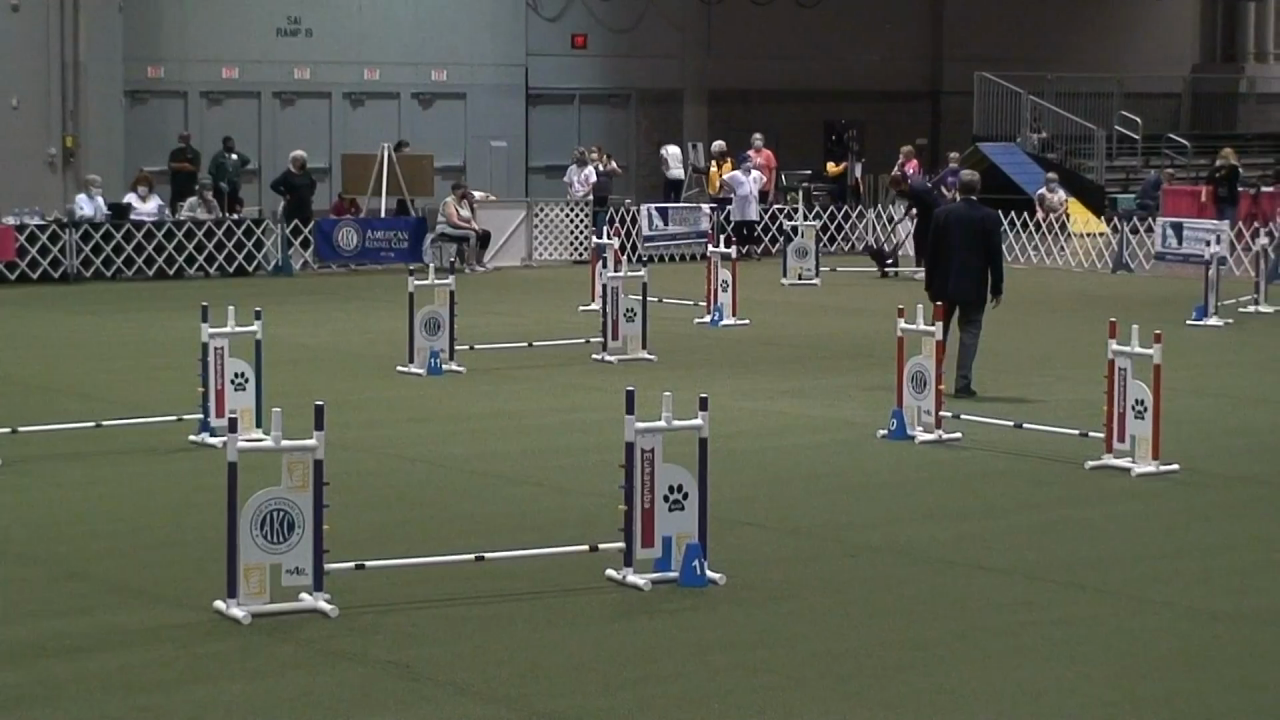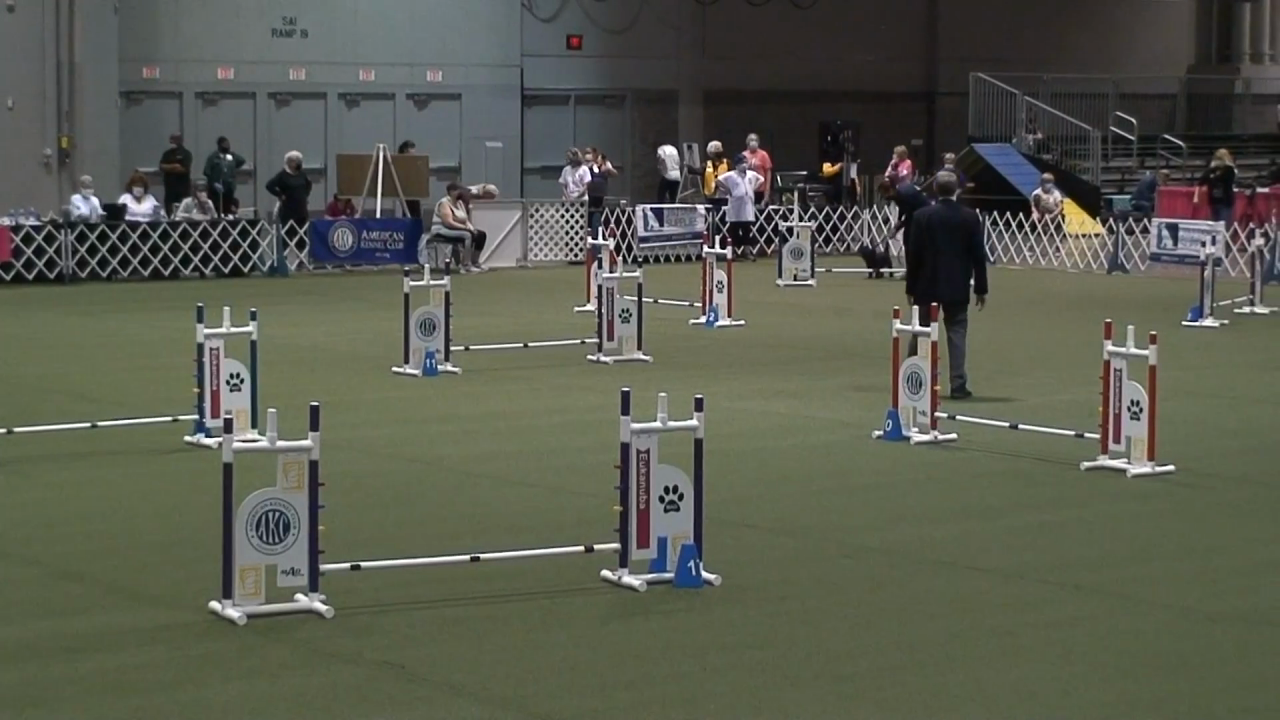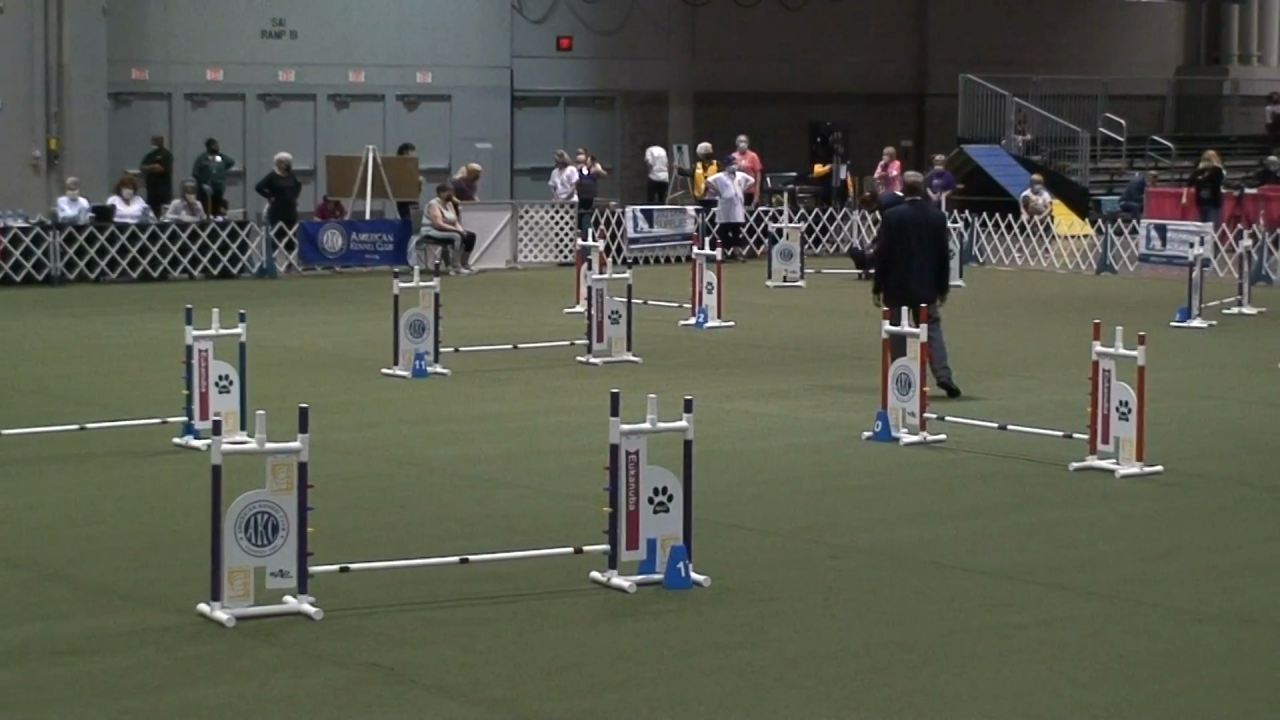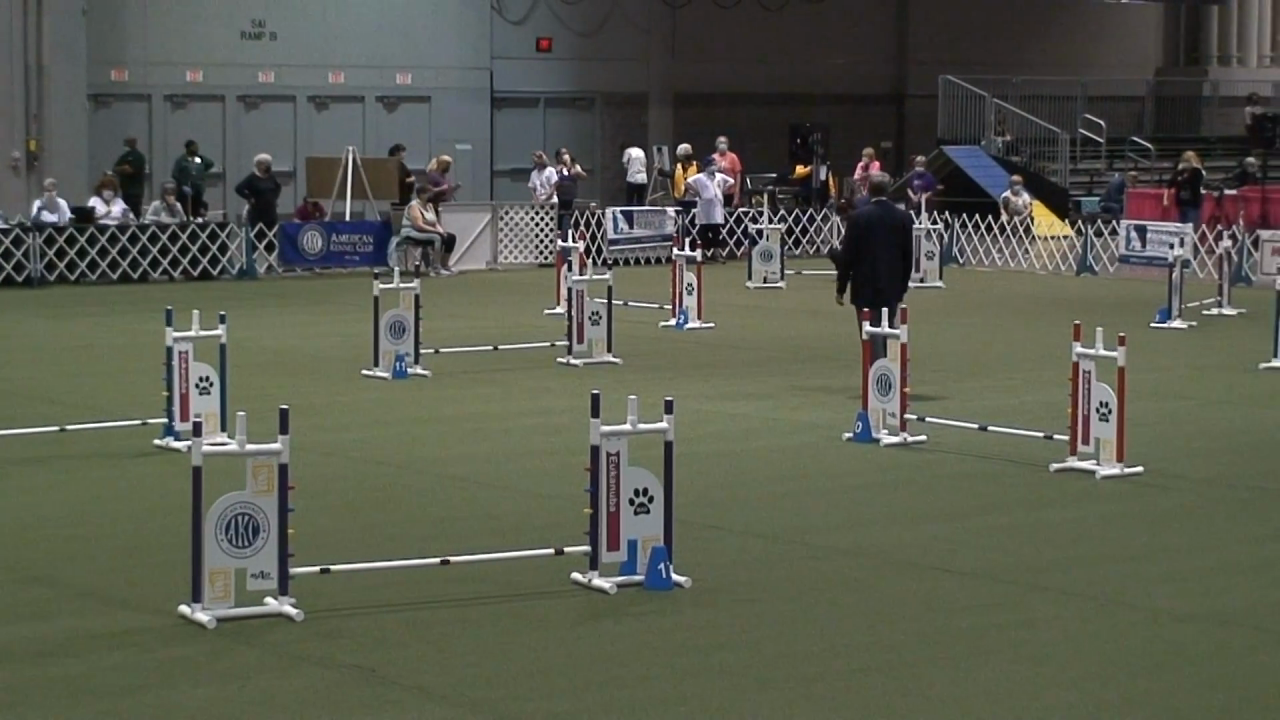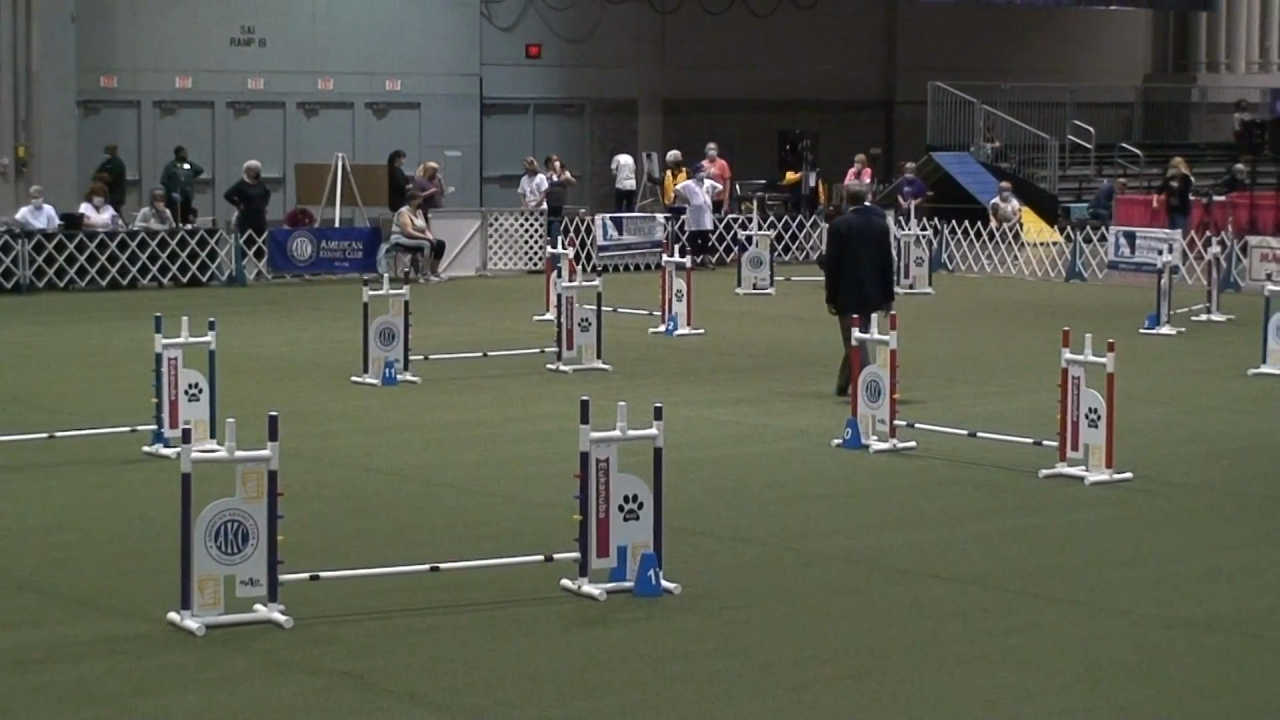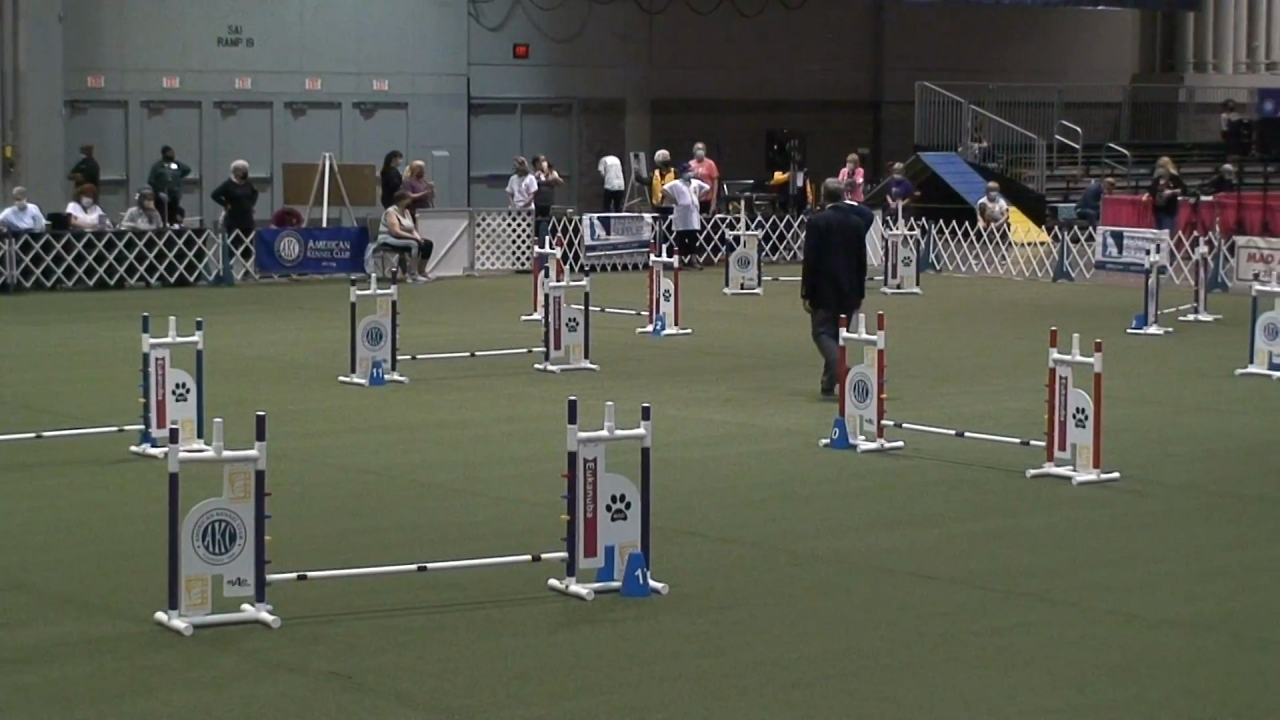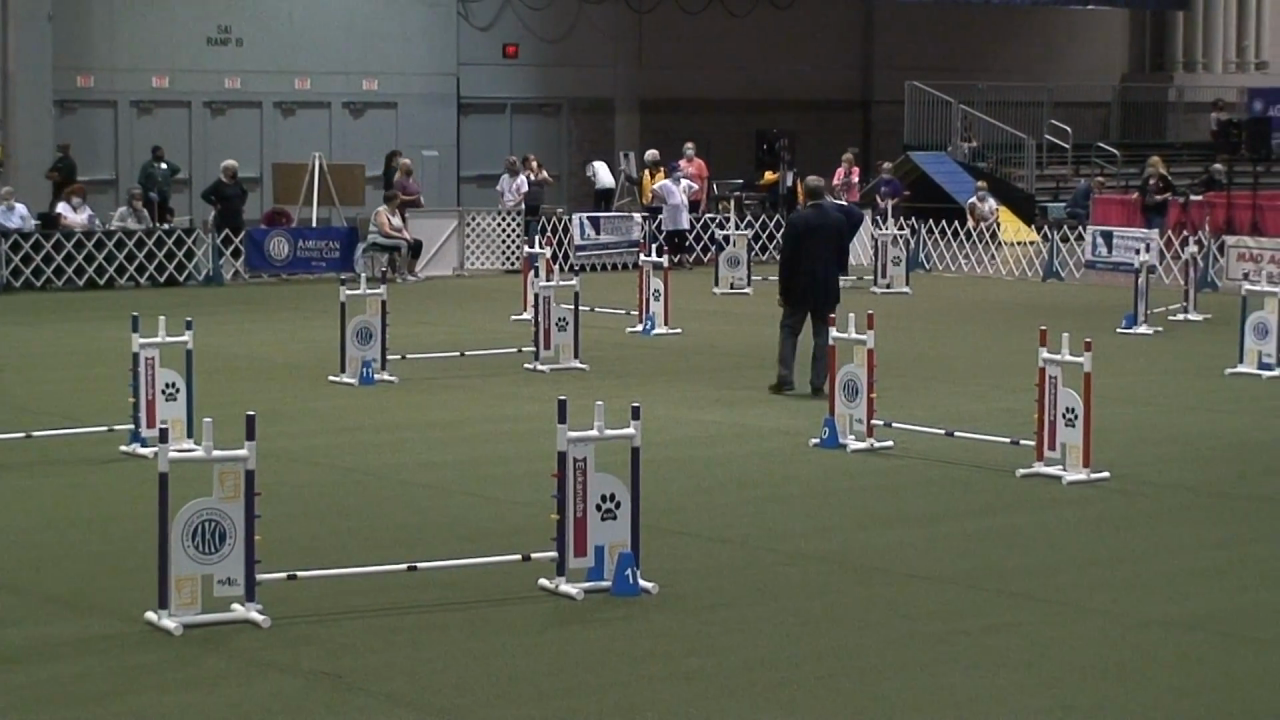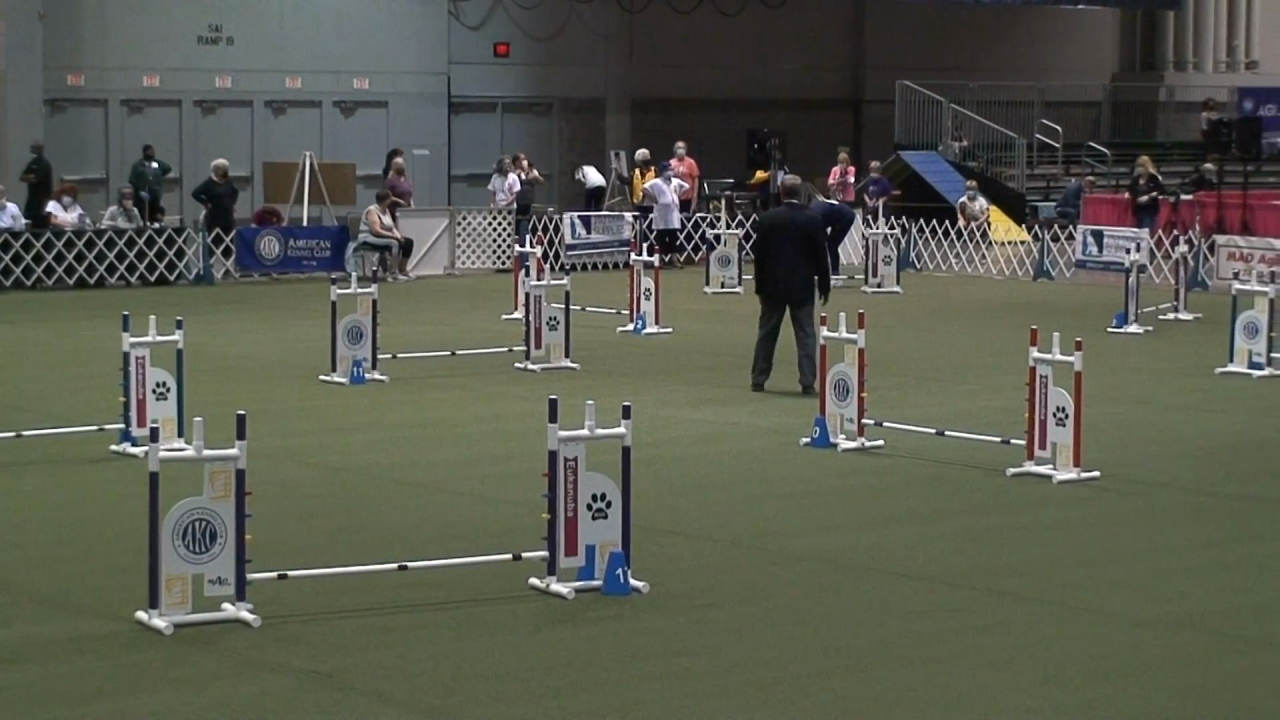
dt=0.3s
person 1, frame 1
left shoulder: (942, 214)
right shoulder: (990, 217)
left elbow: (932, 252)
right elbow: (995, 255)
left wrist: (930, 284)
right wrist: (997, 288)
left hip: (944, 284)
right hip: (973, 286)
right knee: (969, 332)
right ankle: (963, 384)
person 1, frame 2
left shoulder: (922, 216)
right shoulder: (970, 217)
left elbow: (913, 255)
right elbow: (978, 255)
left wrist: (910, 287)
right wrist: (981, 288)
left hip: (926, 286)
right hip: (957, 287)
right knee: (957, 333)
right ankle: (958, 385)
person 1, frame 3
left shoulder: (891, 216)
right shoulder: (937, 216)
left elbow: (881, 255)
right elbow: (943, 255)
left wrist: (877, 287)
right wrist: (943, 287)
left hip: (897, 287)
right hip: (926, 287)
left knee: (898, 334)
right knee: (933, 330)
right ankle: (944, 377)
person 1, frame 4
left shoulder: (857, 217)
right shoulder: (904, 217)
left elbow: (847, 254)
right elbow: (908, 255)
left wrist: (840, 288)
right wrist: (902, 286)
left hip: (865, 288)
right hip: (892, 287)
person 1, frame 5
left shoulder: (838, 225)
right shoulder: (881, 225)
left elbow: (831, 263)
right elbow: (887, 263)
left wrist: (830, 297)
right wrist: (888, 296)
left hip: (847, 293)
right hip: (871, 294)
left knee: (853, 339)
right ankle: (843, 384)
person 1, frame 6
left shoulder: (817, 221)
right shoulder: (857, 222)
left elbow: (810, 260)
right elbow: (861, 260)
left wrist: (806, 292)
right wrist: (859, 293)
left hip: (823, 290)
right hip: (848, 291)
left knee: (822, 333)
right knee: (838, 336)
right ankle: (829, 383)
person 1, frame 7
left shoulder: (795, 220)
right shoulder: (839, 220)
left elbow: (786, 258)
right elbow: (844, 256)
left wrist: (783, 289)
left hip: (800, 288)
right hip: (828, 289)
left knee: (788, 332)
right knee: (823, 336)
left ankle: (785, 379)
right ankle: (818, 385)
person 1, frame 8
left shoulder: (767, 218)
right shoulder: (813, 219)
left elbow: (759, 255)
right elbow: (821, 256)
left wrist: (759, 287)
right wrist: (824, 286)
left hip: (773, 286)
right hip: (802, 287)
left knee: (766, 333)
right knee: (806, 334)
left ankle: (758, 380)
right ankle: (808, 382)
